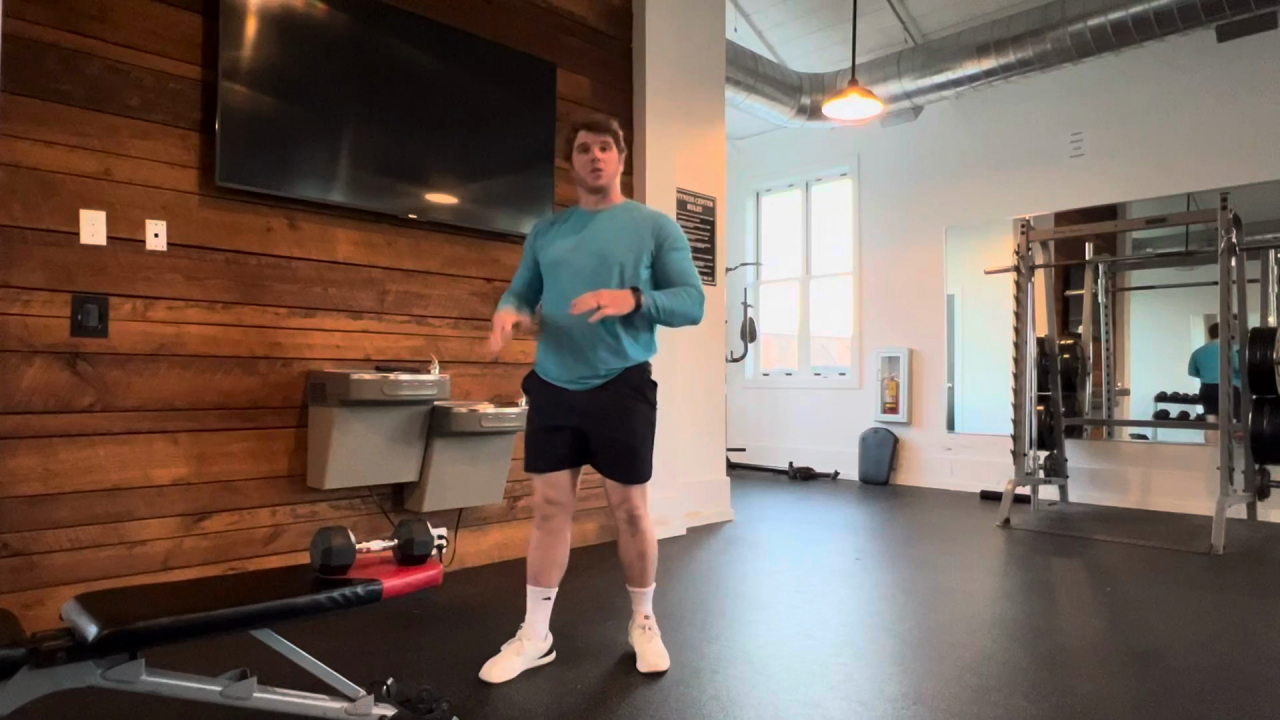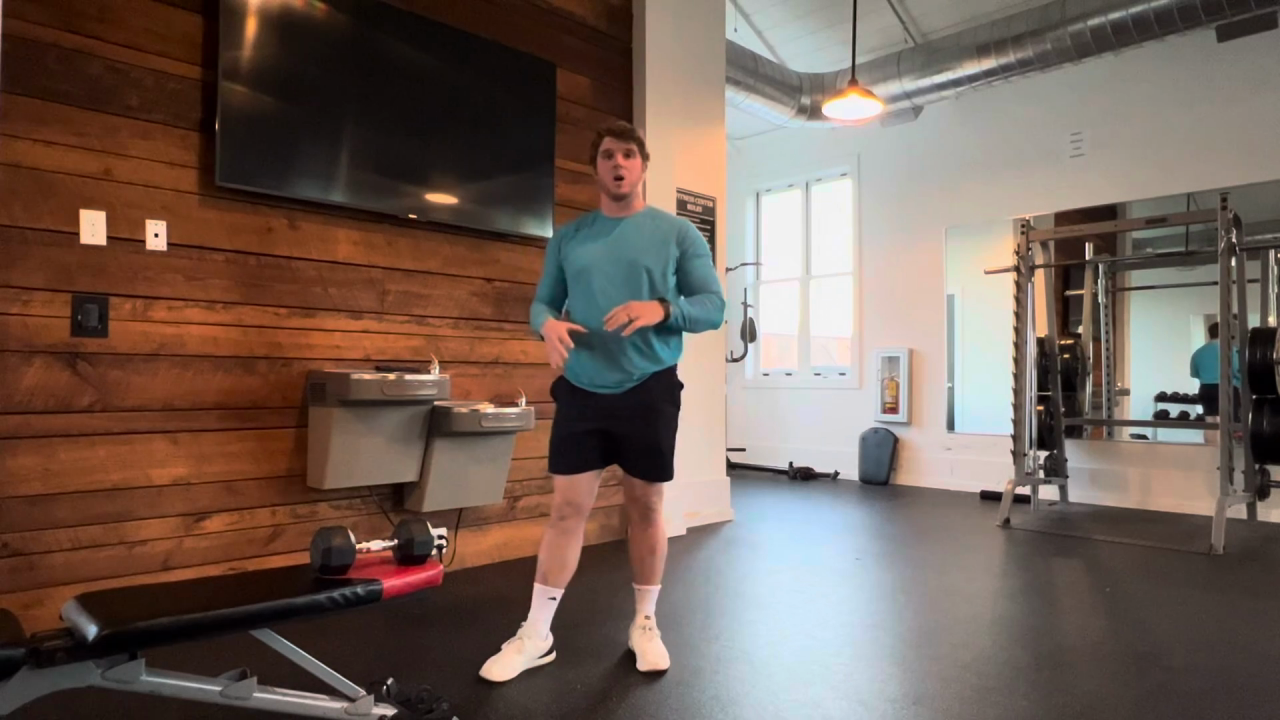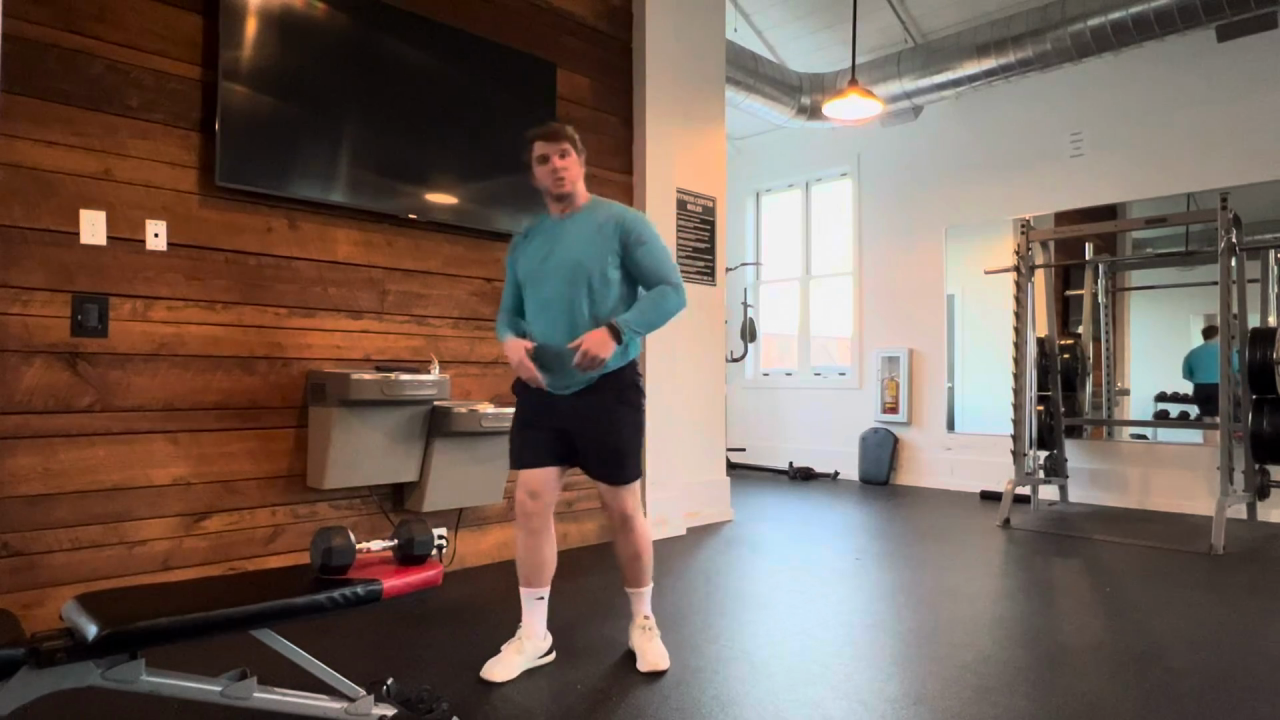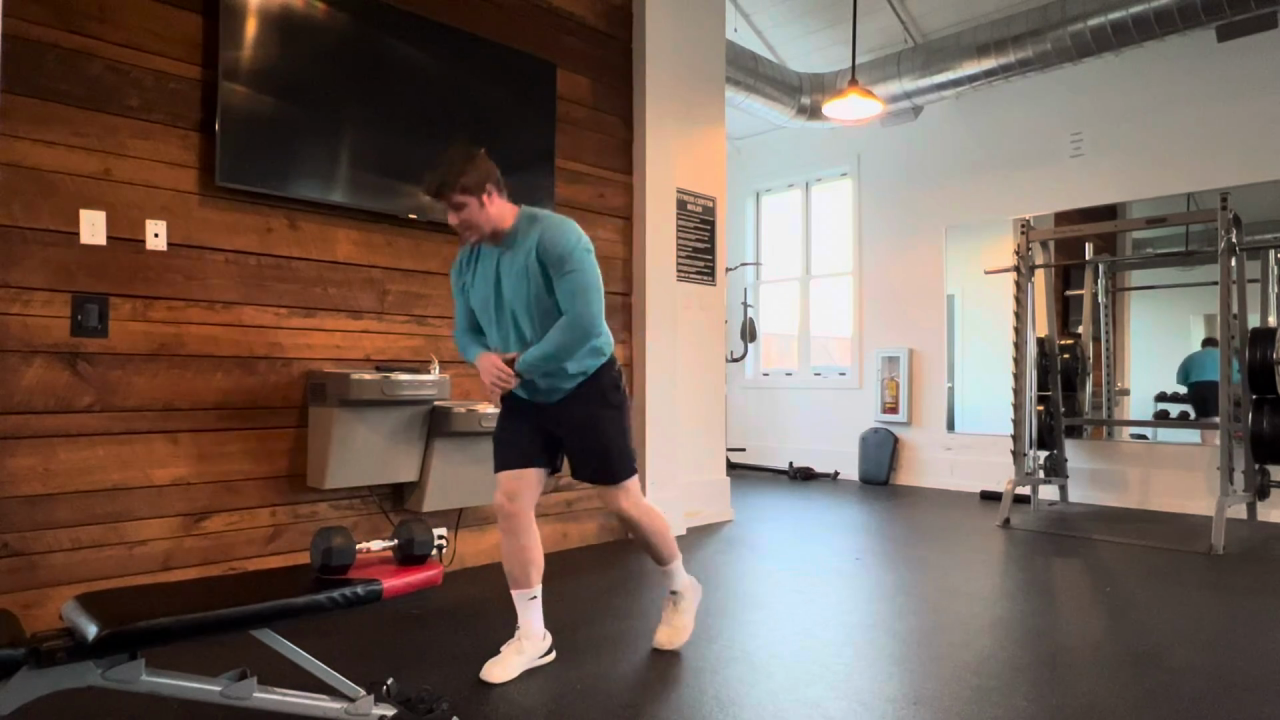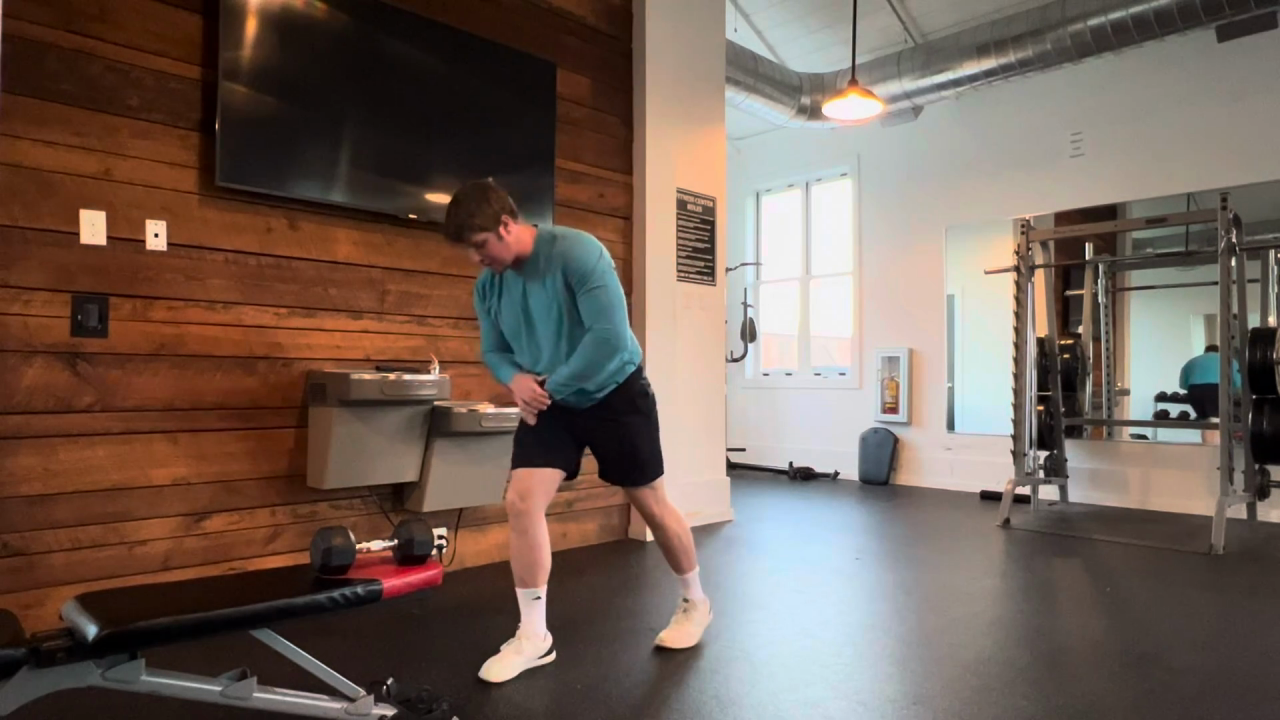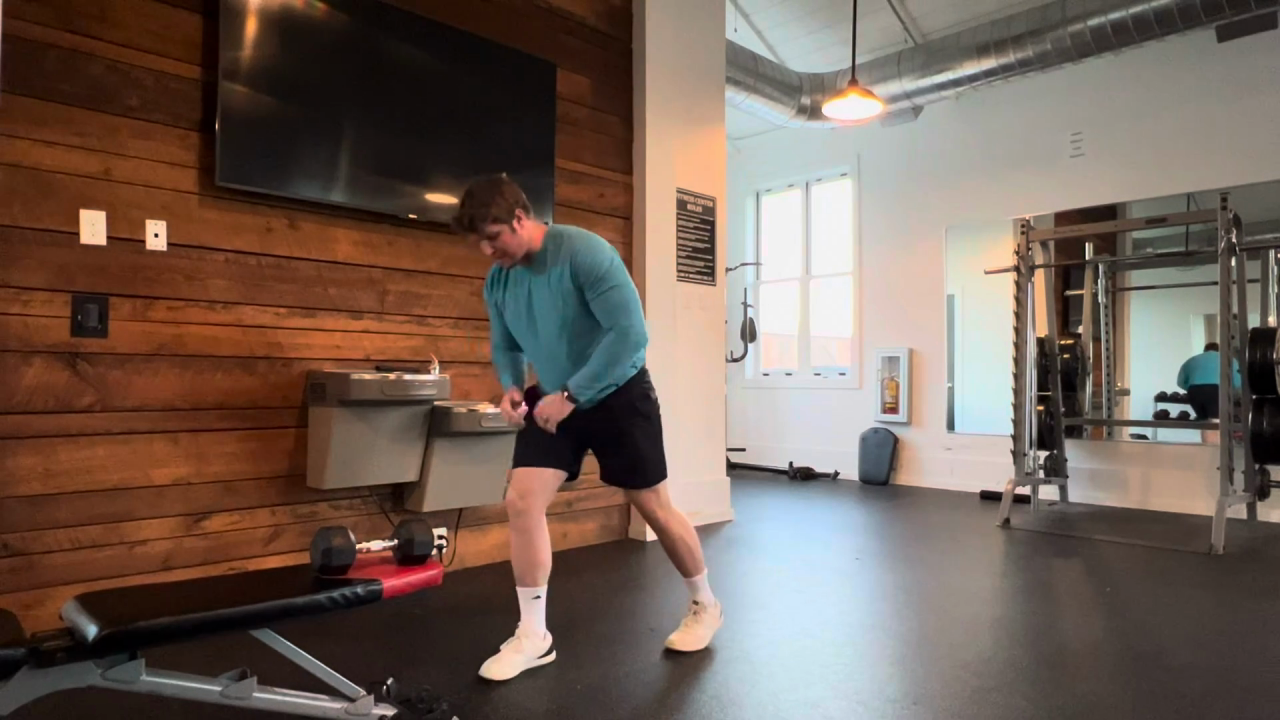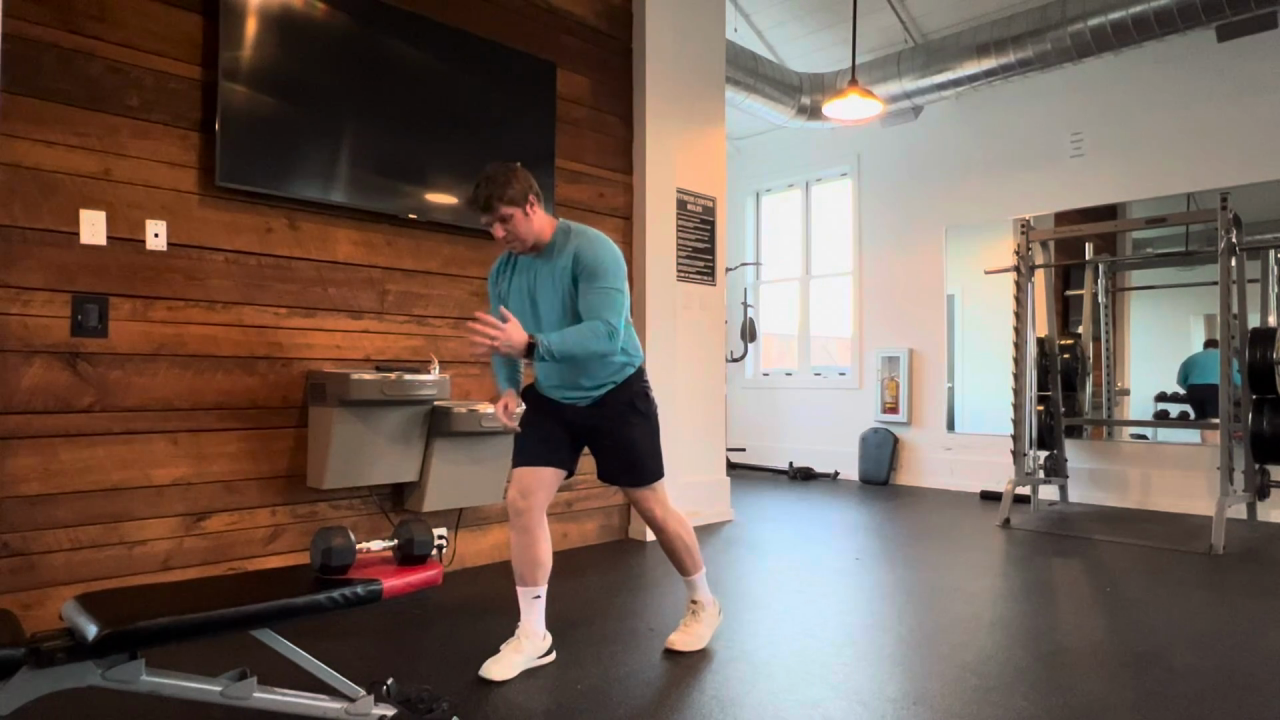
dt=0.7s
person 1, frame 1
left shoulder: (655, 226)
right shoulder: (545, 231)
left elbow: (692, 302)
right elbow: (517, 293)
left wrist: (633, 299)
right wrist: (506, 311)
left hip: (622, 386)
right hip: (552, 387)
left knee: (629, 509)
right knee: (548, 509)
left ankle: (643, 623)
right ankle: (535, 635)
person 1, frame 2
left shoulder: (678, 233)
right shoulder: (568, 238)
left elbow: (713, 306)
right elbow: (542, 301)
left wrist: (662, 309)
right wrist: (548, 324)
left hip: (649, 389)
right hip: (581, 390)
left knee: (645, 507)
right knee: (566, 510)
left ankle: (644, 623)
right ankle: (536, 635)
person 1, frame 3
left shoulder: (622, 223)
right shoulder: (524, 242)
left elbow: (670, 292)
right elbow: (511, 310)
left wrist: (616, 331)
right wrist: (510, 340)
left hip: (608, 386)
right hip: (542, 391)
left knee: (623, 510)
right knee: (530, 505)
left ankle: (643, 623)
right ankle: (534, 635)
person 1, frame 4
left shoulder: (556, 236)
right shoulder: (466, 264)
left elbow: (586, 321)
right elbow: (465, 331)
left wrist: (520, 365)
right wrist: (481, 358)
left hip: (587, 386)
right hip: (524, 399)
left knee: (623, 503)
right knee: (510, 506)
left ankle: (682, 588)
right ankle: (532, 636)
person 1, frame 5
left shoulder: (576, 252)
right shoulder: (488, 285)
left elbow: (612, 336)
right elbow: (493, 350)
left wrist: (552, 386)
right wrist: (516, 378)
left hip: (615, 392)
right hip: (550, 404)
left knee: (650, 504)
right knee: (521, 503)
left ankle: (695, 602)
right ankle: (533, 636)
person 1, frame 6
left shoulder: (585, 253)
right shoulder: (497, 281)
left elbow: (630, 332)
right elbow: (505, 346)
left wrist: (572, 395)
right wrist: (512, 386)
left hip: (619, 395)
right hip: (553, 402)
left knee: (654, 507)
right knee: (522, 503)
left ankle: (705, 606)
right ankle: (533, 636)
person 1, frame 7
left shoulder: (592, 249)
right shoulder: (502, 271)
left elbow: (604, 333)
right elbow: (502, 342)
left wrist: (529, 344)
right wrist: (508, 387)
left hip: (616, 393)
right hip: (551, 400)
left knee: (652, 506)
right knee: (522, 502)
left ankle: (703, 604)
right ankle: (533, 636)
